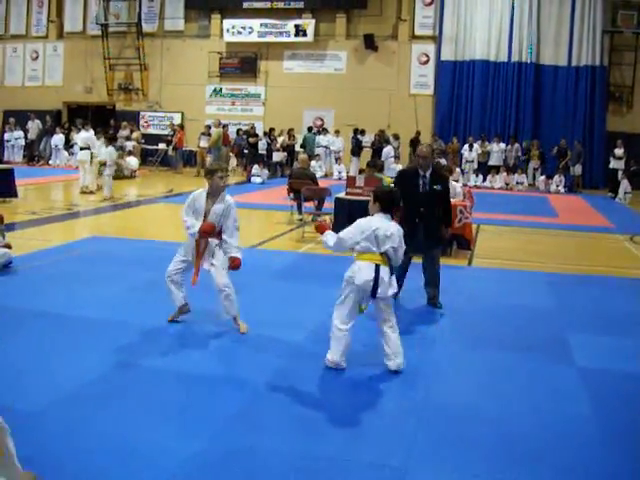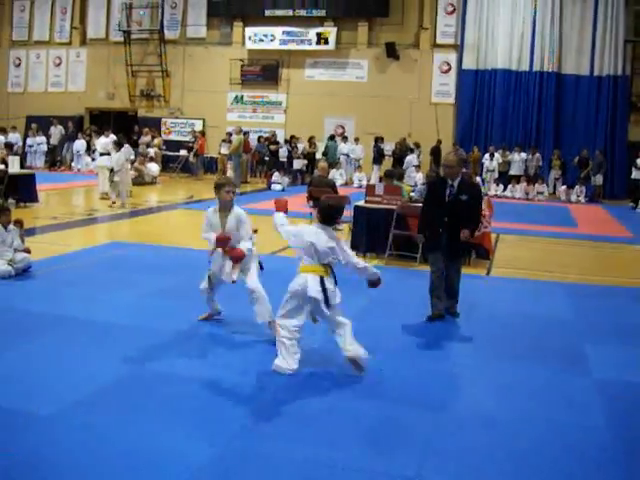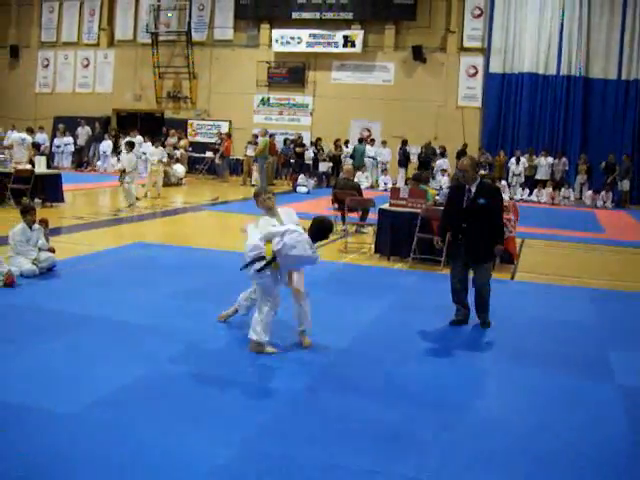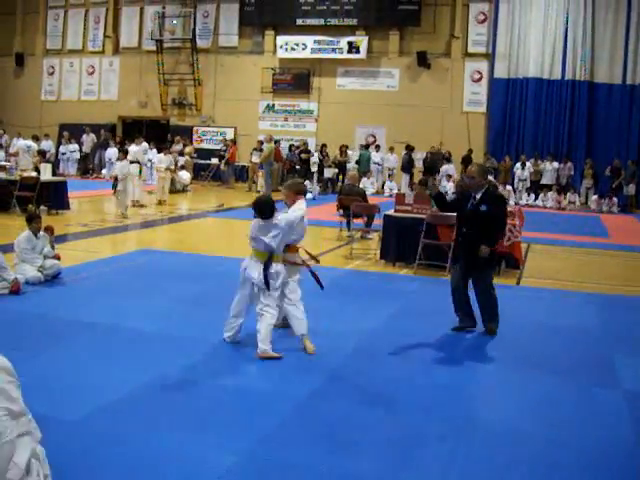
dt=0.4s
person 1, frame 1
left shoulder: (441, 177)
right shoulder: (405, 175)
left elbow: (445, 203)
left wrist: (447, 225)
left hip: (431, 228)
right hip: (409, 226)
left knee: (432, 264)
right knee: (402, 262)
left ankle: (433, 296)
person 1, frame 2
left shoulder: (472, 188)
right shoulder: (434, 184)
left elbow: (476, 214)
right elbow: (426, 209)
left wrist: (469, 229)
right wrist: (422, 231)
left hip: (456, 239)
right hip: (435, 237)
left knee: (452, 276)
right knee: (437, 273)
left ankle: (451, 306)
right ankle: (438, 309)
person 1, frame 3
left shoulder: (491, 191)
right shoulder: (455, 189)
left elbow: (497, 219)
right elbow: (447, 214)
left wrist: (499, 242)
right wrist: (441, 234)
left hip: (481, 245)
right hip: (458, 244)
left knee: (482, 283)
right knee: (457, 282)
left ankle: (483, 315)
right ankle: (461, 314)
person 1, frame 4
left shoulder: (496, 199)
right shoulder: (464, 194)
left elbow: (499, 227)
right elbow: (448, 208)
left wrist: (489, 245)
right wrist: (436, 194)
left hip: (482, 253)
right hip: (462, 250)
left knee: (484, 290)
right knee: (457, 286)
left ankle: (491, 325)
right ankle: (466, 321)
person 2, frame 1
left shoulder: (364, 224)
right shoulder: (396, 229)
left elbow: (339, 243)
right elbow: (398, 257)
left wrist: (325, 232)
left hip: (361, 273)
right hip: (383, 276)
left knee: (343, 317)
right knee: (387, 320)
left ankle: (335, 358)
right ankle: (394, 361)
person 2, frame 2
left shoulder: (304, 231)
right shoulder: (336, 240)
left elbow: (281, 225)
right elbow: (355, 263)
left wrist: (280, 212)
right wrist: (373, 275)
left hip: (305, 284)
right hip: (326, 285)
left knee: (286, 322)
right knee: (338, 322)
left ankle: (286, 364)
right ankle: (353, 351)
person 2, frame 3
left shoulder: (293, 230)
right shoulder: (311, 255)
left elbow: (269, 233)
left wrist: (265, 241)
left hip: (257, 251)
right hip: (268, 273)
right knee: (269, 305)
right ankle: (258, 342)
person 2, frame 4
left shoulder: (254, 224)
right shoulder: (281, 223)
right elbow: (299, 213)
right wrist: (299, 201)
left hip: (252, 266)
right hip: (271, 273)
left knee: (241, 304)
right knee: (268, 310)
left ankle: (230, 335)
right ankle: (263, 349)
person 3, frame 1
left shoulder: (228, 202)
right shoulder: (196, 196)
left elbow: (232, 230)
right elbow: (187, 218)
left wrist: (234, 254)
right wrist: (197, 229)
left hip: (215, 245)
right hip: (195, 242)
left knee: (222, 283)
right knee: (172, 273)
left ankle: (236, 318)
right ankle: (182, 306)
person 3, frame 2
left shoulder: (239, 214)
right shoulder: (210, 214)
left elbow: (246, 239)
right elbow: (206, 234)
left wrist: (242, 251)
right wrist: (215, 239)
left hip: (243, 257)
right hip: (222, 257)
left knee: (254, 288)
right knee: (207, 287)
left ankle: (270, 323)
right ankle: (214, 311)
person 3, frame 3
left shoulder: (287, 212)
right shoulder: (263, 222)
left elbow: (297, 231)
left hip: (292, 263)
right hip: (273, 264)
left knee: (300, 296)
right knee: (257, 293)
left ankle: (302, 332)
right ankle: (234, 310)
person 3, frame 4
left shoulder: (297, 212)
right shoulder: (295, 210)
left hip: (288, 261)
right hip: (281, 258)
left knee: (292, 298)
left ankle: (305, 338)
right ankle: (283, 318)
